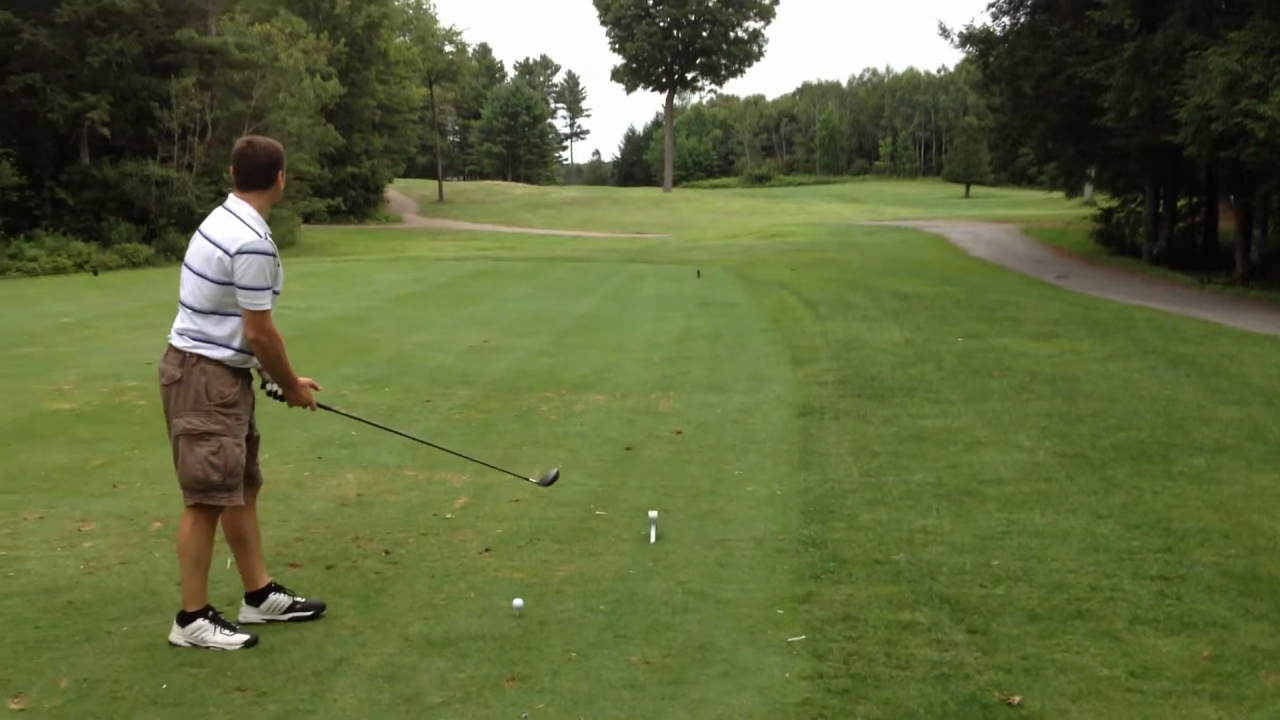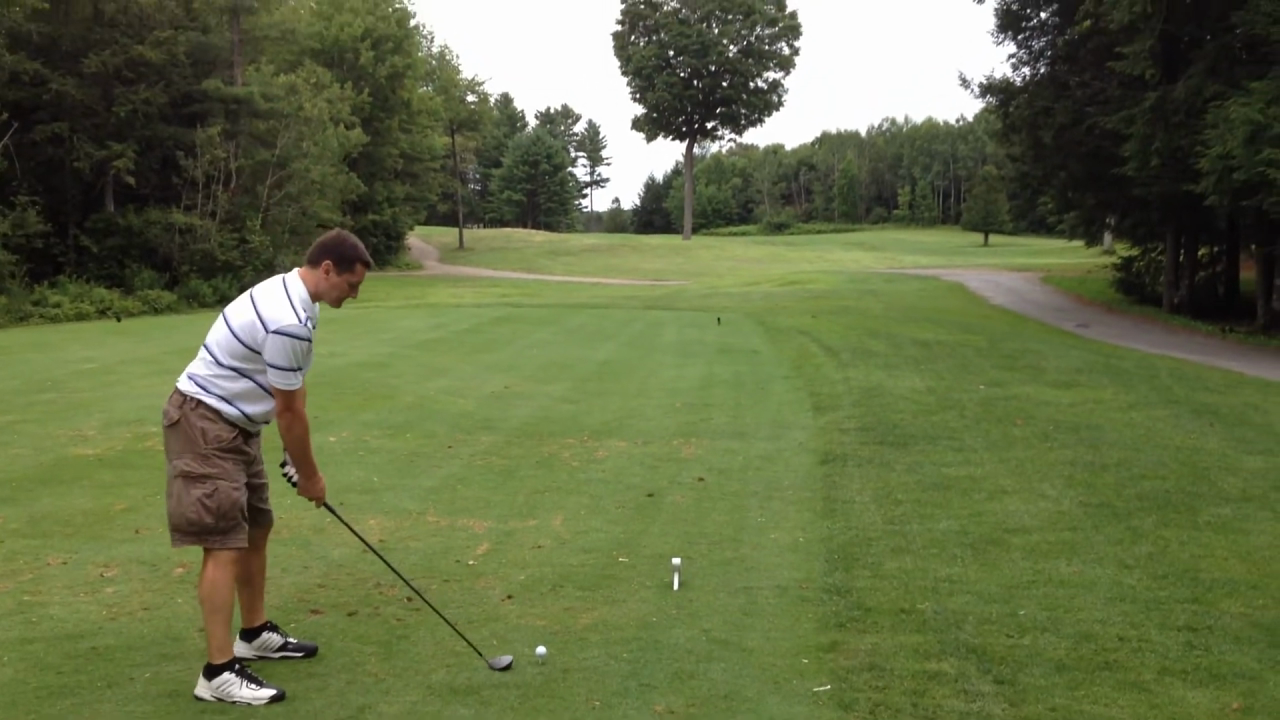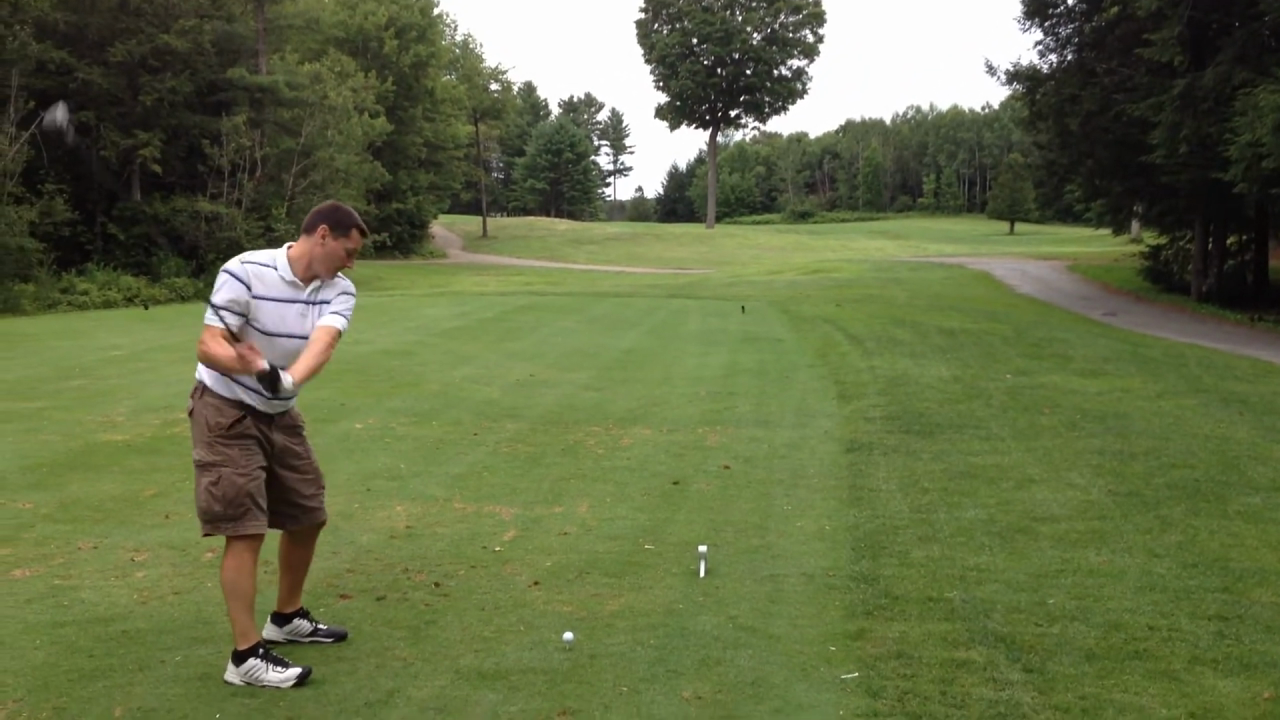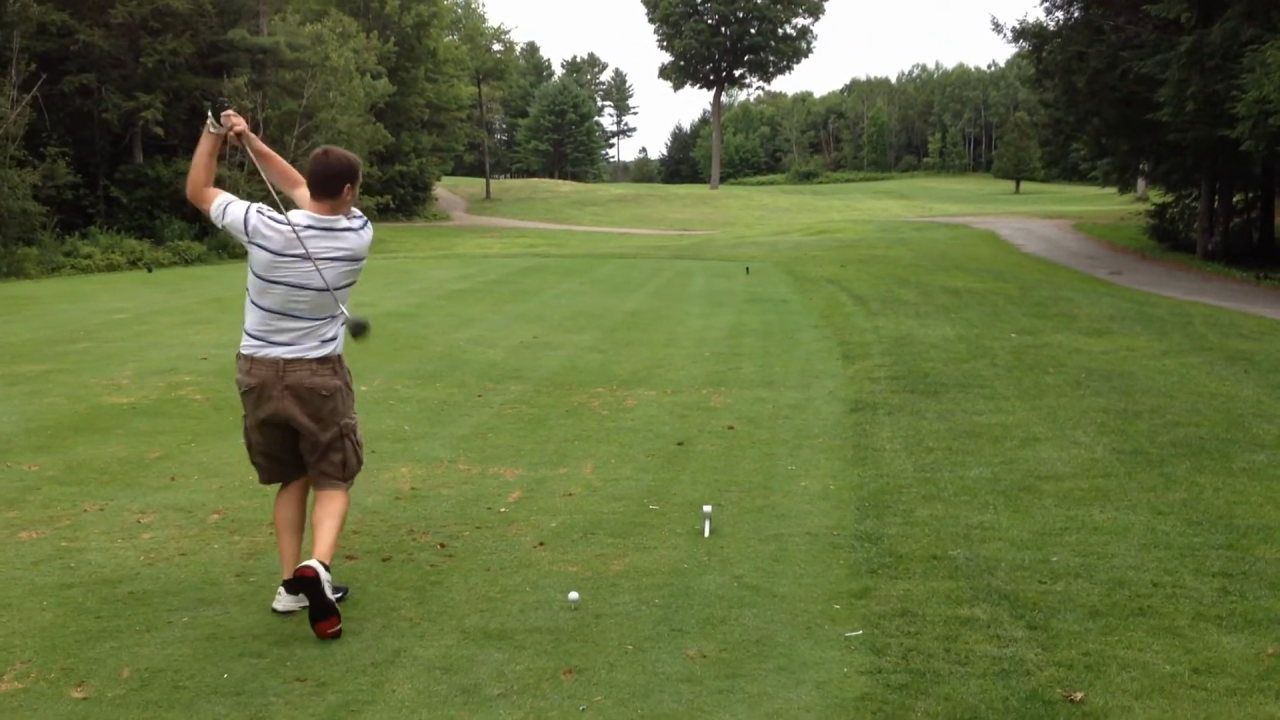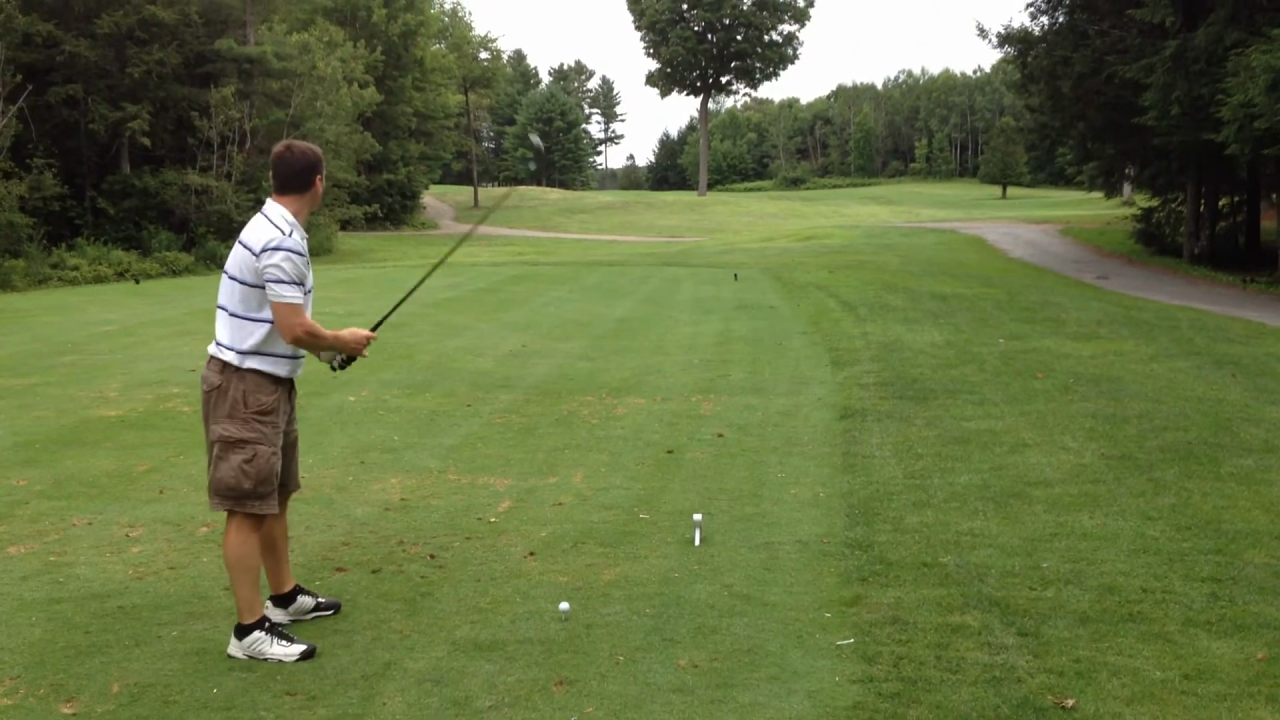
dt=1s
person 1, frame 1
left shoulder: (225, 221)
right shoulder: (252, 243)
right elbow: (259, 333)
left wrist: (282, 379)
right wrist: (292, 386)
left hip: (221, 371)
right hip: (206, 375)
left knee: (240, 489)
right knee: (209, 498)
left ankle: (260, 595)
right ankle: (192, 618)
person 1, frame 2
left shoulder: (290, 291)
right shoulder: (288, 323)
left elbow: (292, 394)
right elbow: (288, 411)
left wrist: (299, 461)
right wrist: (309, 474)
left hip: (232, 422)
right hip: (204, 421)
left knee: (255, 531)
right knee: (224, 544)
left ankle: (254, 634)
right ankle: (219, 672)
person 1, frame 3
left shoulder: (339, 291)
right shoulder: (246, 271)
left elbow: (322, 343)
right elbow: (208, 346)
left wrist: (291, 376)
right wrist: (246, 361)
left hip: (275, 414)
right hip: (225, 411)
left knee: (306, 520)
right knee: (244, 532)
left ankle: (288, 617)
right ankle: (246, 656)
person 1, frame 4
left shoulder: (266, 228)
right shoulder: (358, 232)
left elbow: (198, 192)
right elbow: (302, 192)
left wrist: (213, 131)
right wrist: (251, 141)
left hip: (260, 373)
right hip: (319, 375)
left knee: (291, 477)
right knee: (333, 479)
left ankle: (293, 583)
right ankle: (317, 566)
person 1, frame 5
left shoulder: (271, 226)
right shoulder: (281, 242)
right elbow: (295, 330)
left wrist: (331, 344)
right wrist: (345, 340)
left hip: (264, 379)
right hip: (246, 383)
left knee: (274, 496)
right knee: (248, 505)
left ankle: (284, 597)
right ankle: (249, 629)
